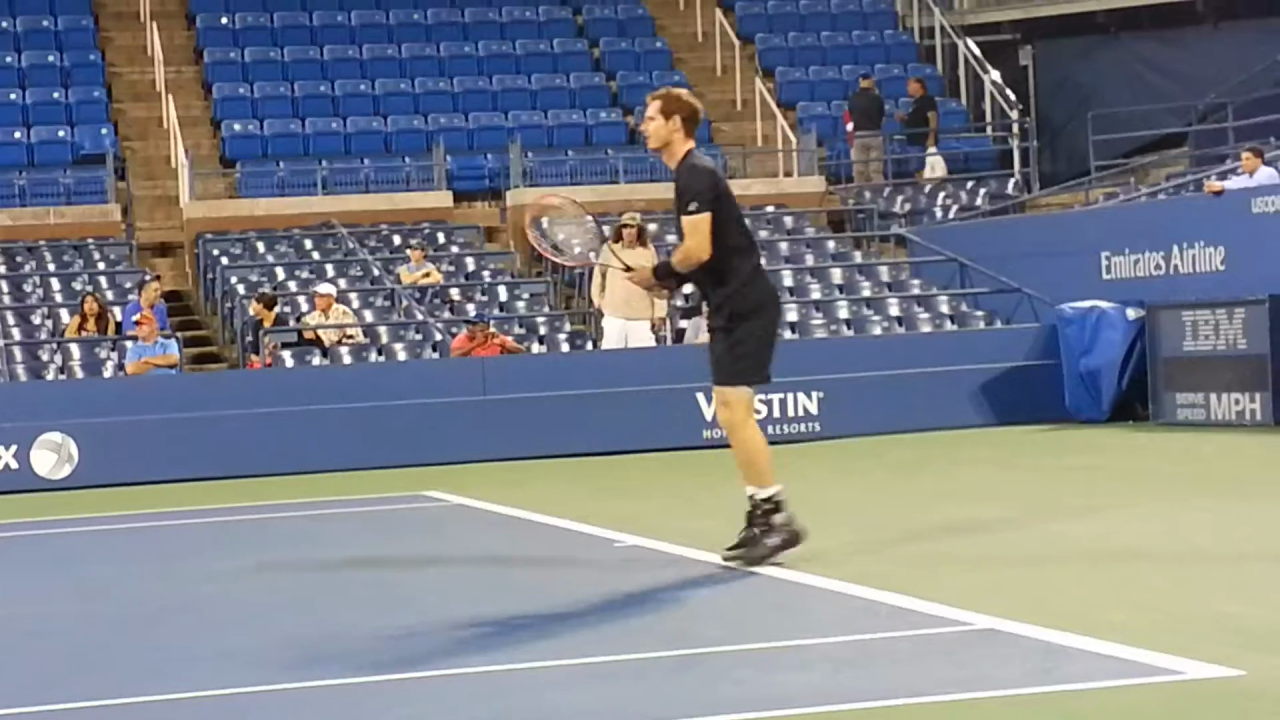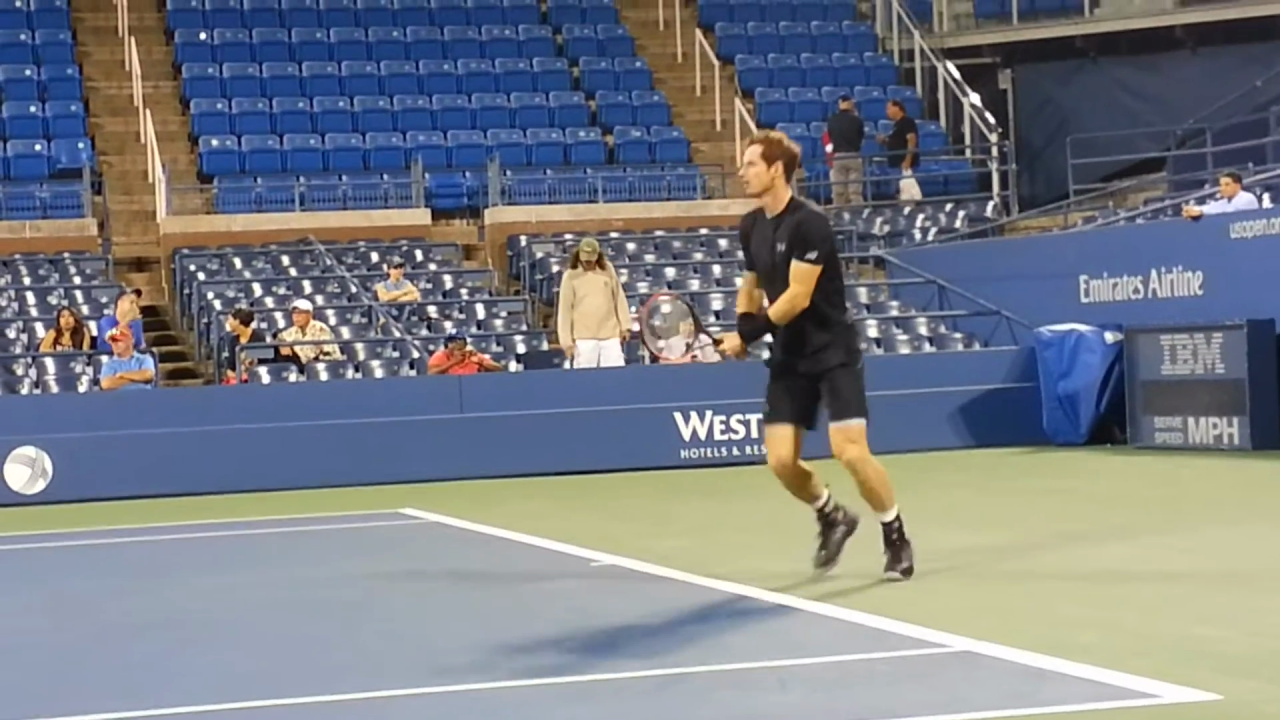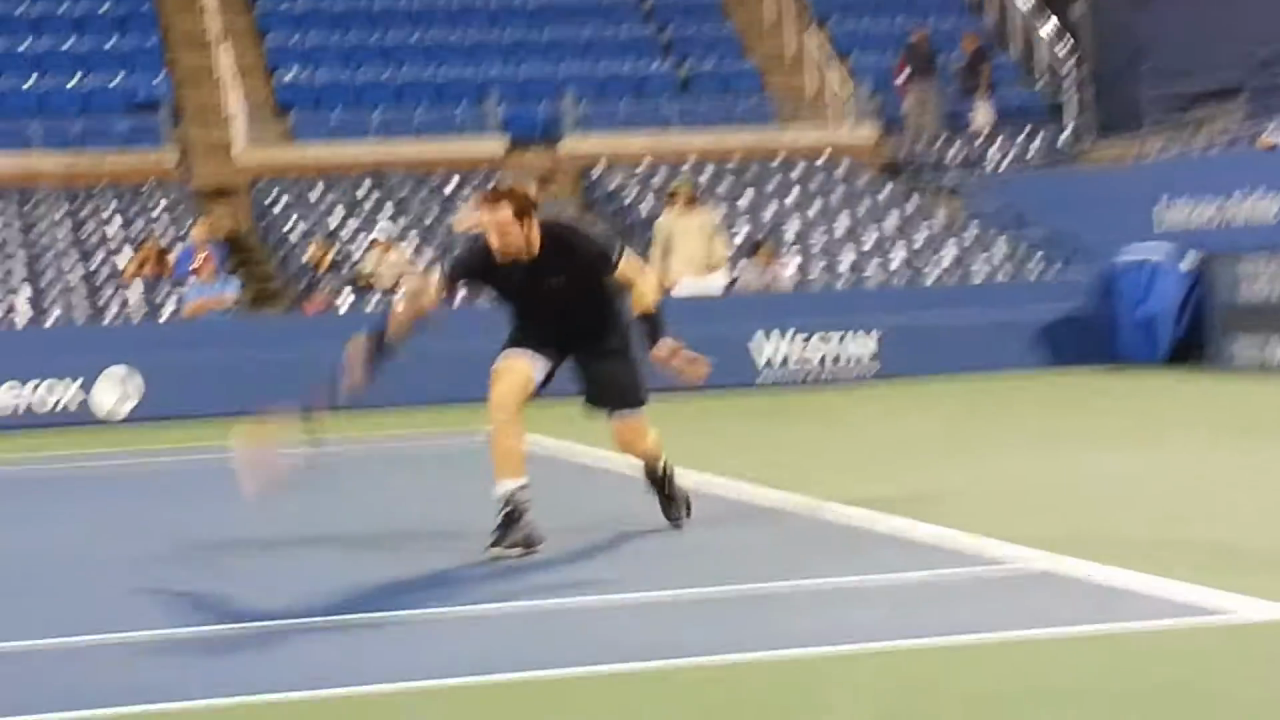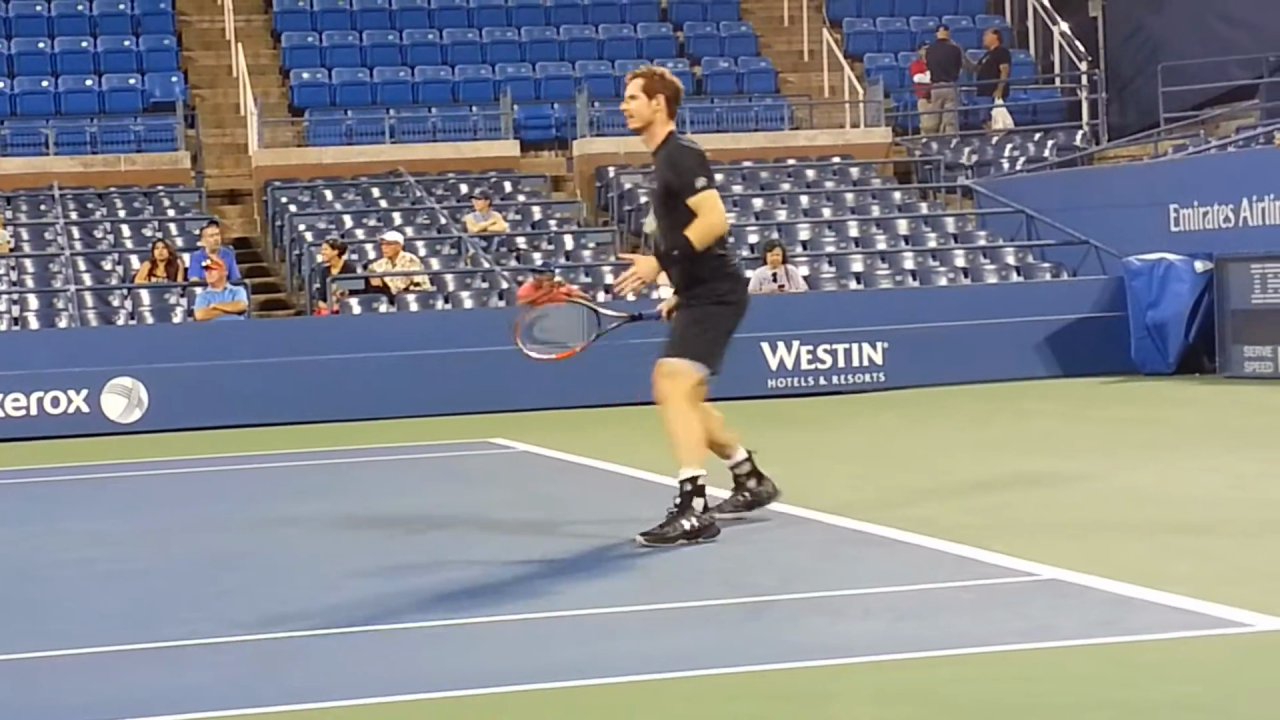
dt=1s
person 1, frame 1
left shoulder: (695, 174)
right shoulder: (692, 173)
left elbow: (697, 250)
left wrist: (656, 273)
right wrist: (666, 277)
left hip: (746, 309)
right hip: (731, 308)
left knee: (735, 412)
right knee: (729, 417)
left ankle: (775, 517)
right ankle: (762, 520)
person 1, frame 2
left shoulder: (809, 223)
right shoulder: (751, 226)
left elbow: (798, 296)
left wrist: (748, 333)
right wrist: (741, 329)
left hip: (833, 352)
right hip: (788, 358)
left knee: (851, 453)
right knee: (781, 460)
left ankle: (896, 538)
right ankle: (832, 515)
person 1, frame 3
left shoulder: (572, 243)
right shoulder: (479, 255)
left elbow: (638, 276)
right elbow: (424, 296)
left wrist: (658, 339)
right wrist: (377, 343)
left hip: (598, 328)
right hip: (538, 331)
left knee: (633, 438)
right knee: (504, 395)
left ankle: (662, 477)
right ankle: (515, 519)
person 1, frame 4
left shoulder: (684, 156)
right shoulder: (664, 159)
left elbow: (715, 222)
left wrist: (659, 261)
left hip: (714, 294)
right hip: (697, 293)
left knee: (673, 388)
right knee: (681, 396)
left ankle: (692, 509)
right ankle: (750, 477)
